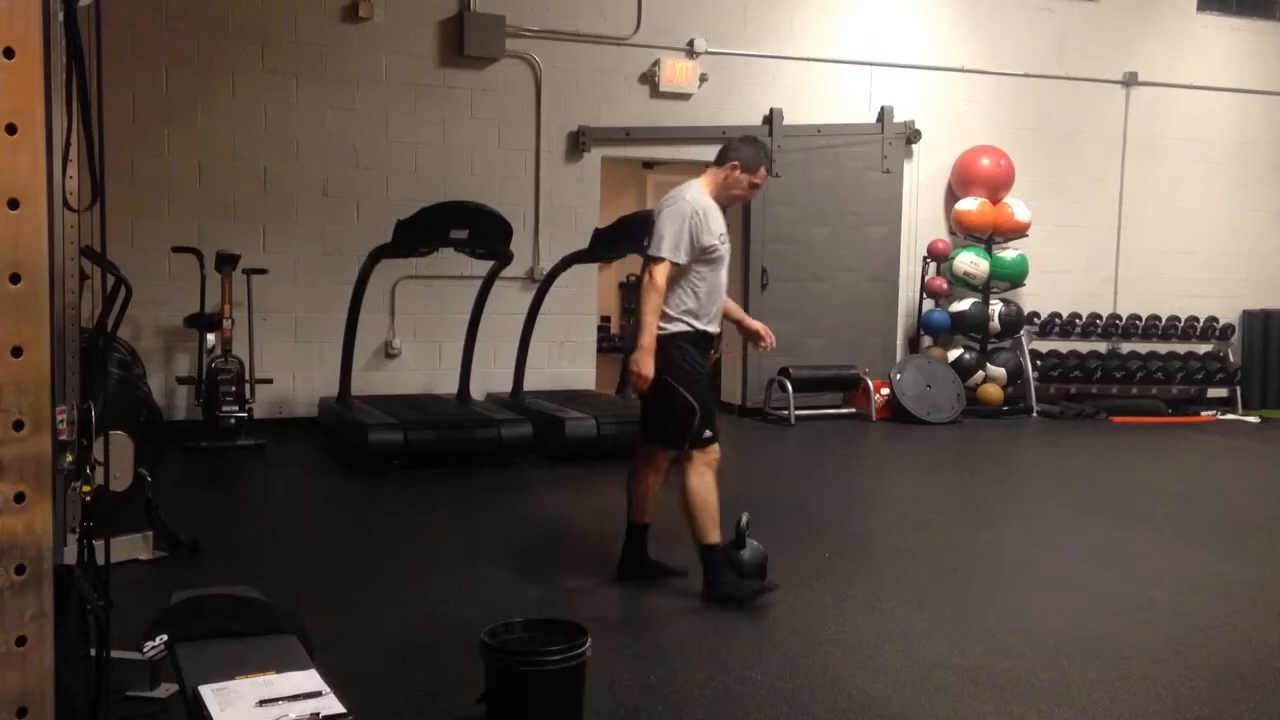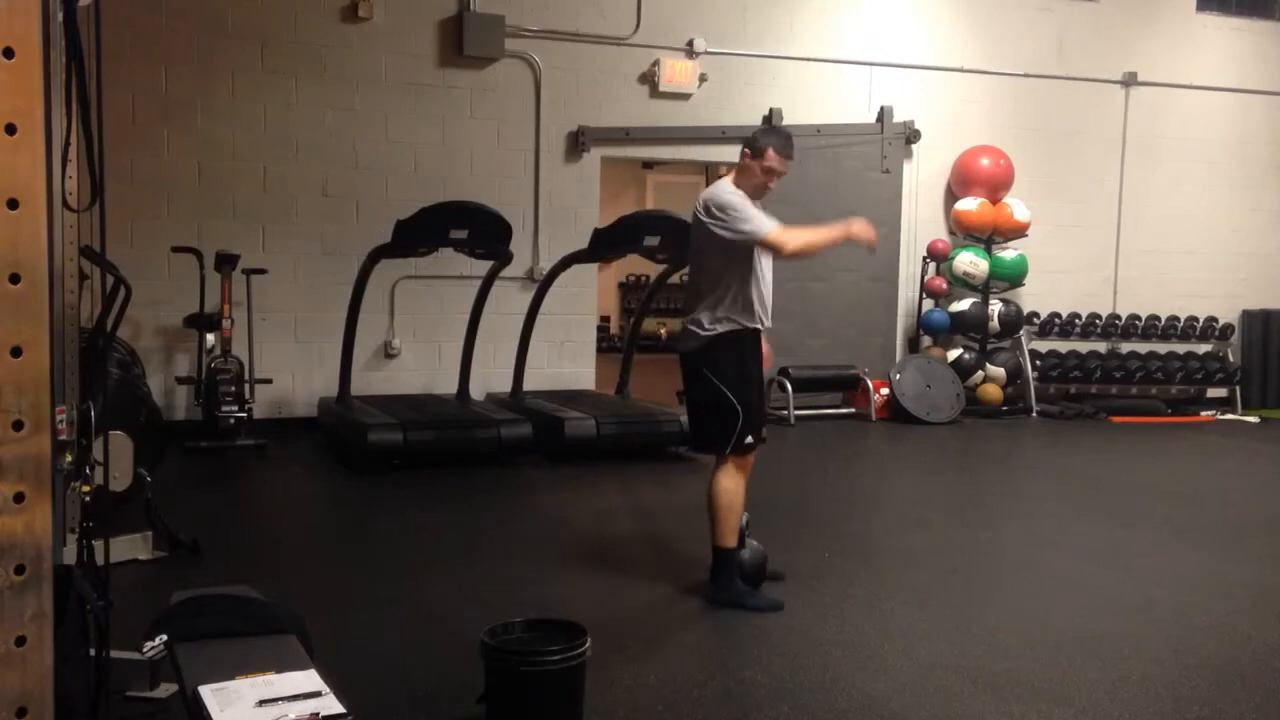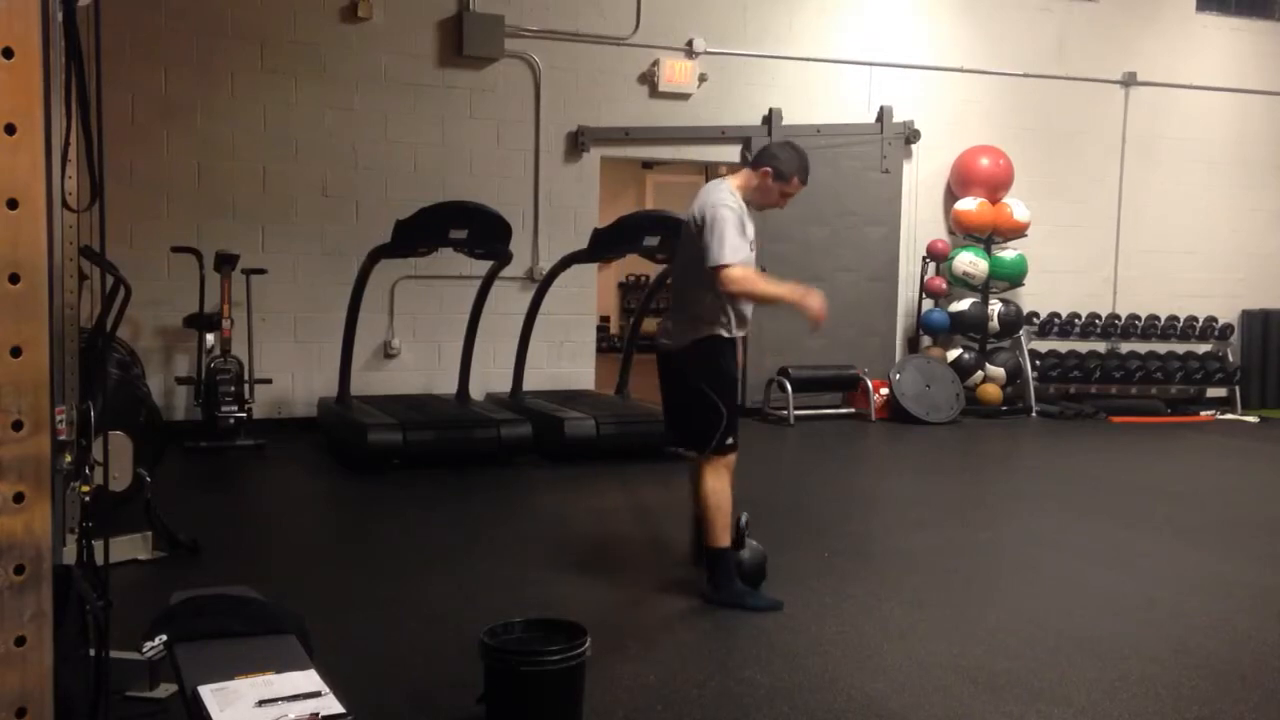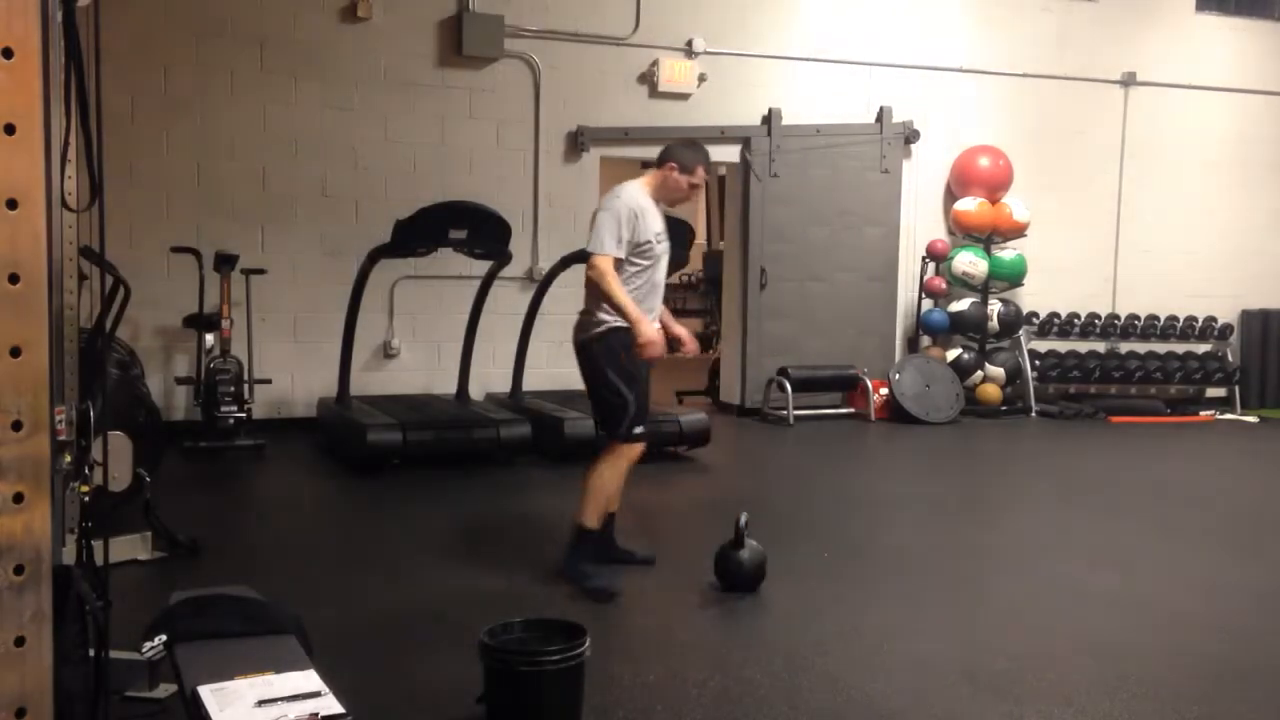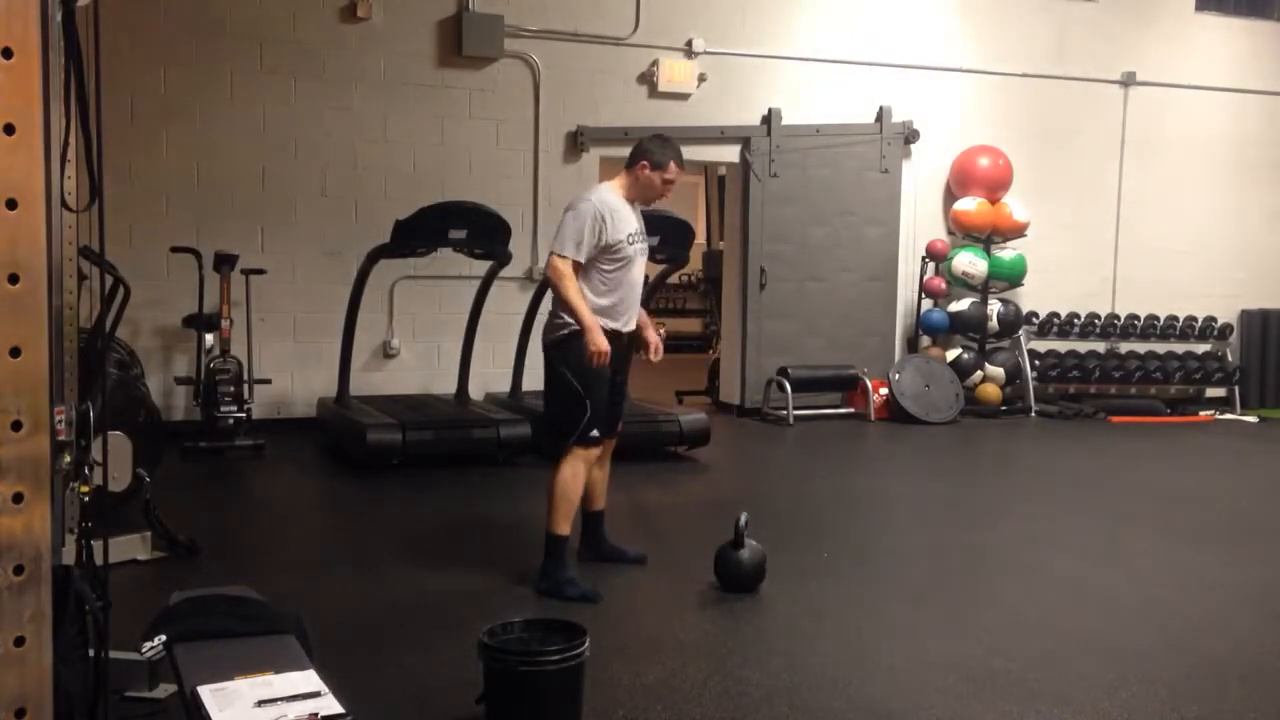
dt=0.7s
person 1, frame 1
left shoulder: (709, 208)
right shoulder: (687, 205)
right elbow: (657, 276)
left wrist: (743, 320)
right wrist: (644, 347)
left hip: (688, 341)
right hip: (674, 345)
left knee: (659, 449)
right knee: (702, 453)
left ankle: (634, 556)
right ankle: (718, 576)
person 1, frame 2
left shoulder: (744, 203)
right shoulder: (723, 200)
right elbow: (787, 243)
left wrist: (757, 336)
right wrist: (845, 230)
left hip: (736, 339)
right hip: (720, 344)
left knee: (740, 455)
right knee: (736, 457)
left ankle: (731, 558)
right ankle: (725, 580)
person 1, frame 3
left shoulder: (734, 201)
right shoulder: (722, 205)
right elbow: (734, 280)
left wrist: (742, 328)
right wrist: (801, 296)
left hip: (704, 340)
right hip: (702, 344)
left knee: (708, 447)
right knee: (721, 454)
left ankle: (705, 541)
right ankle: (722, 578)
person 1, frame 4
left shoulder: (652, 208)
right shoulder: (625, 202)
right elbow: (600, 269)
left wrist: (669, 324)
right wrist: (640, 324)
left hip: (629, 338)
right hip: (611, 338)
left knee: (619, 444)
right knee: (628, 444)
left ankle: (605, 542)
right ankle: (580, 554)
person 1, frame 5
left shoulder: (631, 211)
right shoulder: (594, 206)
right elbow: (558, 269)
left wrist: (645, 326)
right wrist: (590, 329)
left hip: (611, 341)
right hip: (581, 343)
left knee: (604, 444)
right knee: (583, 448)
left ankle: (594, 539)
right ankle: (553, 567)
